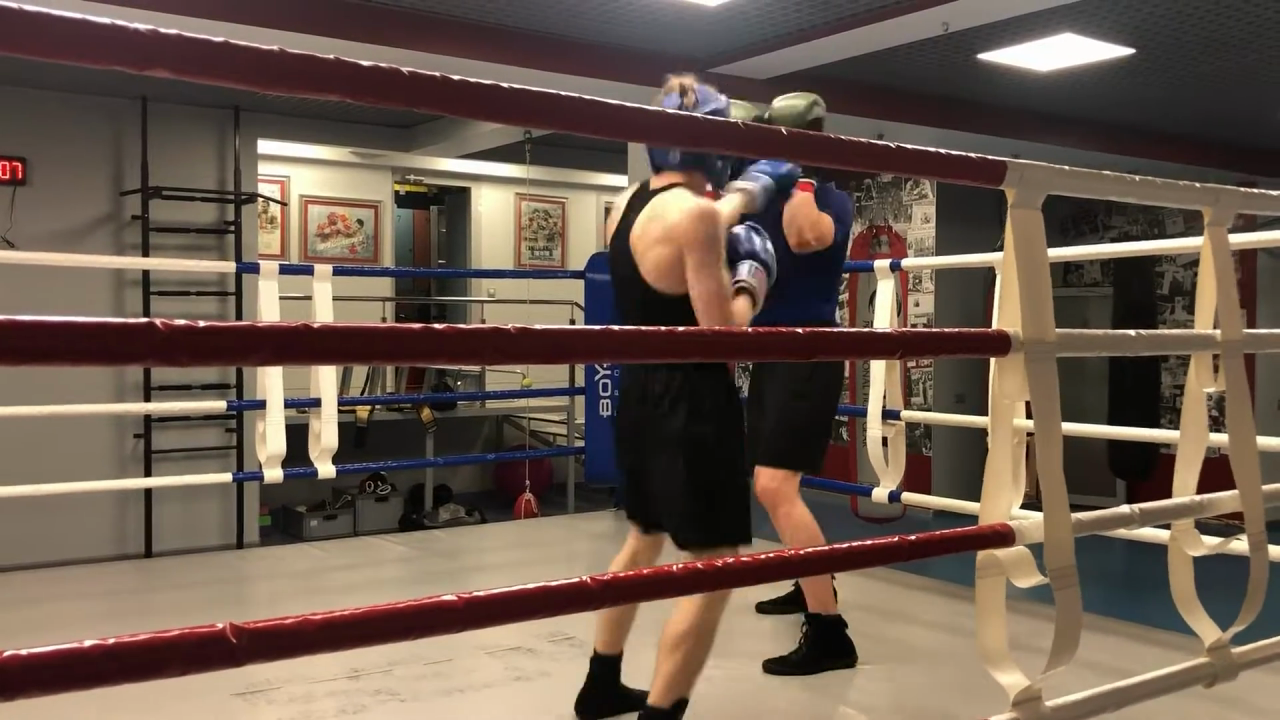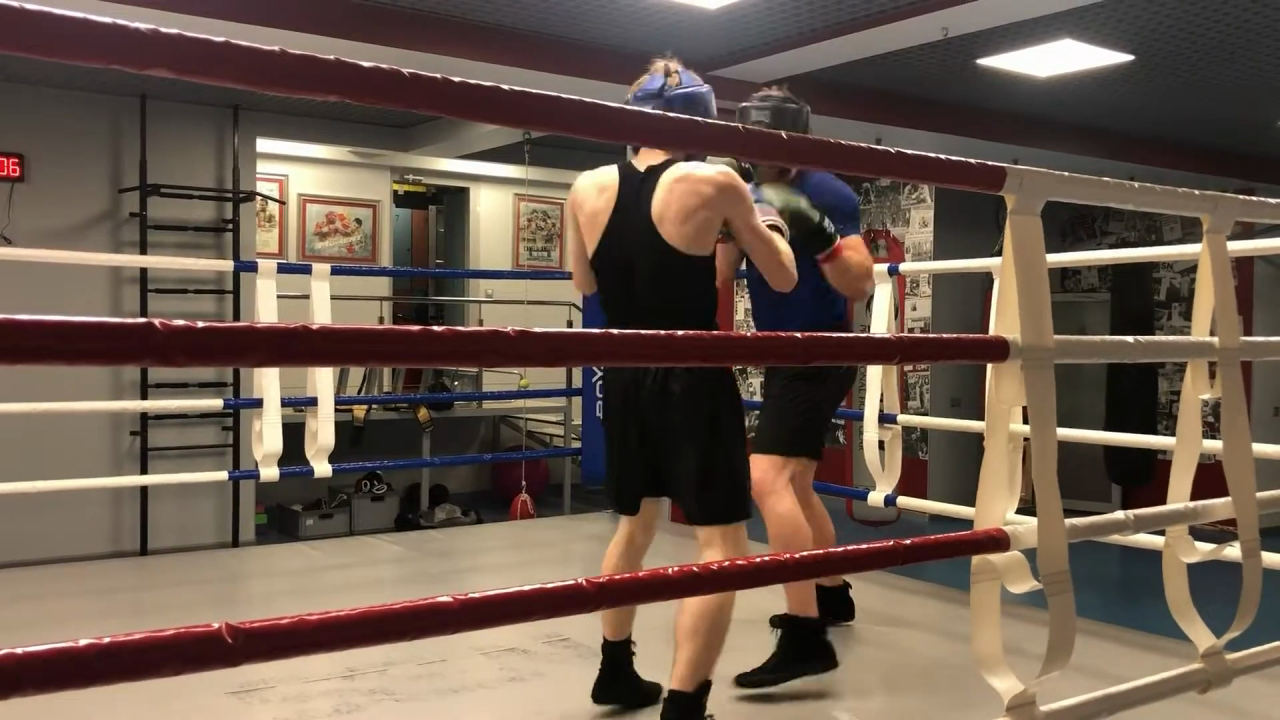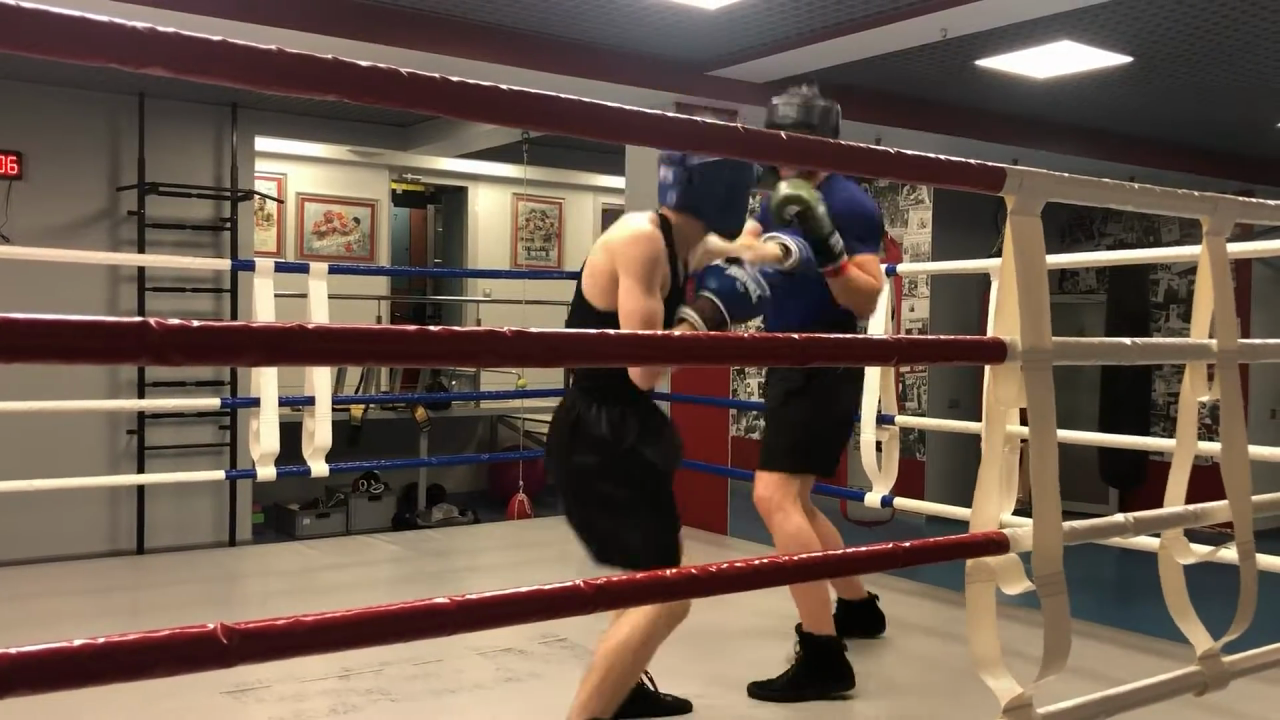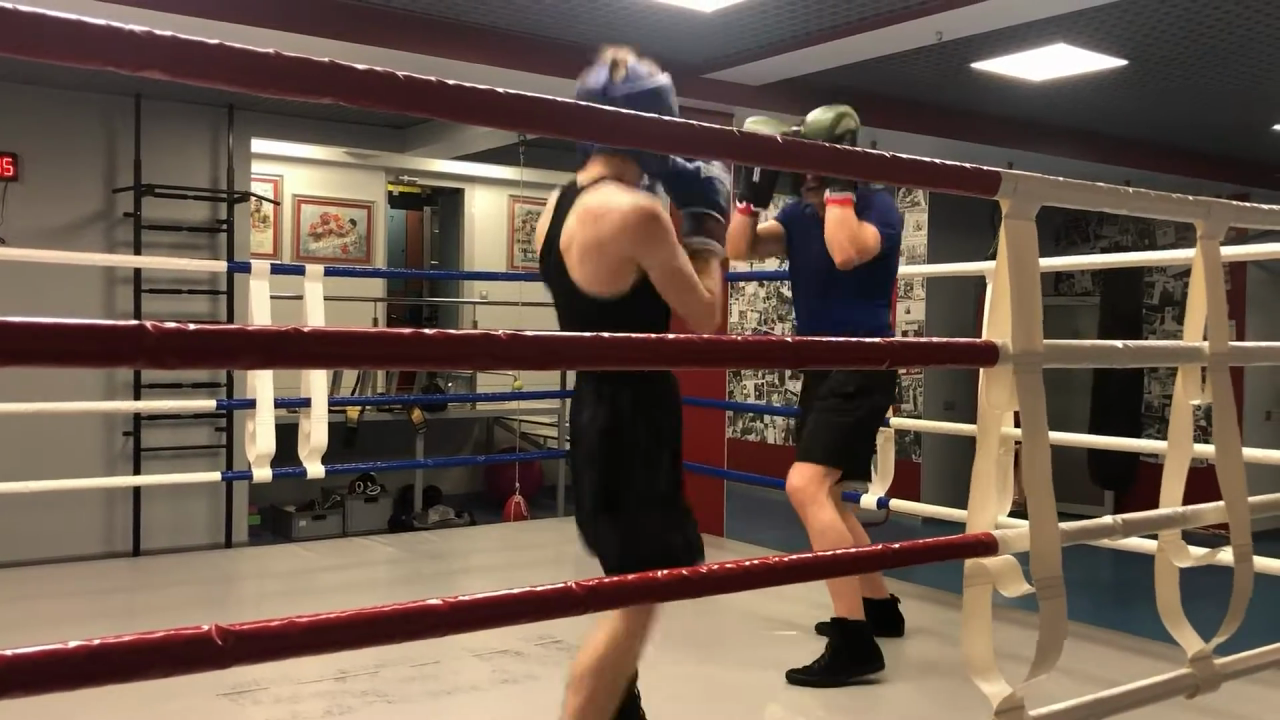
dt=0.5s
person 1, frame 1
left shoulder: (630, 203)
right shoulder: (690, 218)
right elbow: (725, 331)
left wrist: (750, 187)
right wrist: (748, 272)
left hip: (642, 399)
right hip: (695, 406)
left knee: (645, 540)
person 1, frame 2
left shoulder: (588, 188)
right shoulder: (712, 182)
right elbow: (784, 279)
right wrist: (764, 217)
left hip: (625, 378)
right hip: (692, 379)
left knee: (638, 519)
right knee: (722, 548)
person 1, frame 3
left shoulder: (685, 241)
right shoulder: (643, 242)
right elbow: (645, 368)
right wrist: (716, 307)
left hip: (618, 428)
right hip: (599, 433)
left knee: (647, 568)
right knee: (662, 596)
person 1, frame 4
left shoulder: (565, 201)
right shoulder: (635, 212)
right elbow: (703, 319)
right wrist: (707, 221)
left hip: (607, 410)
right hip: (631, 420)
left knee: (639, 585)
right knee: (636, 600)
person 2, frame 1
left shoulder: (825, 195)
left elbow: (803, 240)
left wrist: (802, 172)
left hip: (808, 360)
right hip: (769, 361)
left knee: (778, 490)
right knee: (766, 484)
left ankle: (828, 633)
right ankle: (811, 585)
person 2, frame 2
left shoulder: (829, 194)
right shoulder: (752, 197)
left elbow: (859, 284)
right elbow: (718, 274)
left wrist: (819, 232)
left hip: (818, 356)
right hip: (784, 355)
left knee: (767, 479)
right knee: (791, 483)
left ankle: (804, 637)
right ankle: (832, 592)
person 2, frame 3
left shoulder: (850, 203)
right shoulder: (781, 198)
left elbow: (863, 301)
left wrist: (825, 245)
left hip: (823, 364)
right hip: (789, 363)
left knee: (774, 495)
right knee: (793, 501)
left ankle: (823, 658)
right ankle: (857, 605)
person 2, frame 4
left shoulder: (878, 206)
right shoulder: (799, 209)
left elbow: (847, 254)
right elbow: (739, 251)
left wrist: (839, 185)
right wrist: (752, 188)
left hip: (858, 367)
right hip: (820, 366)
left knee: (806, 488)
right knee: (825, 496)
left ankle: (854, 642)
right ankle: (880, 606)
